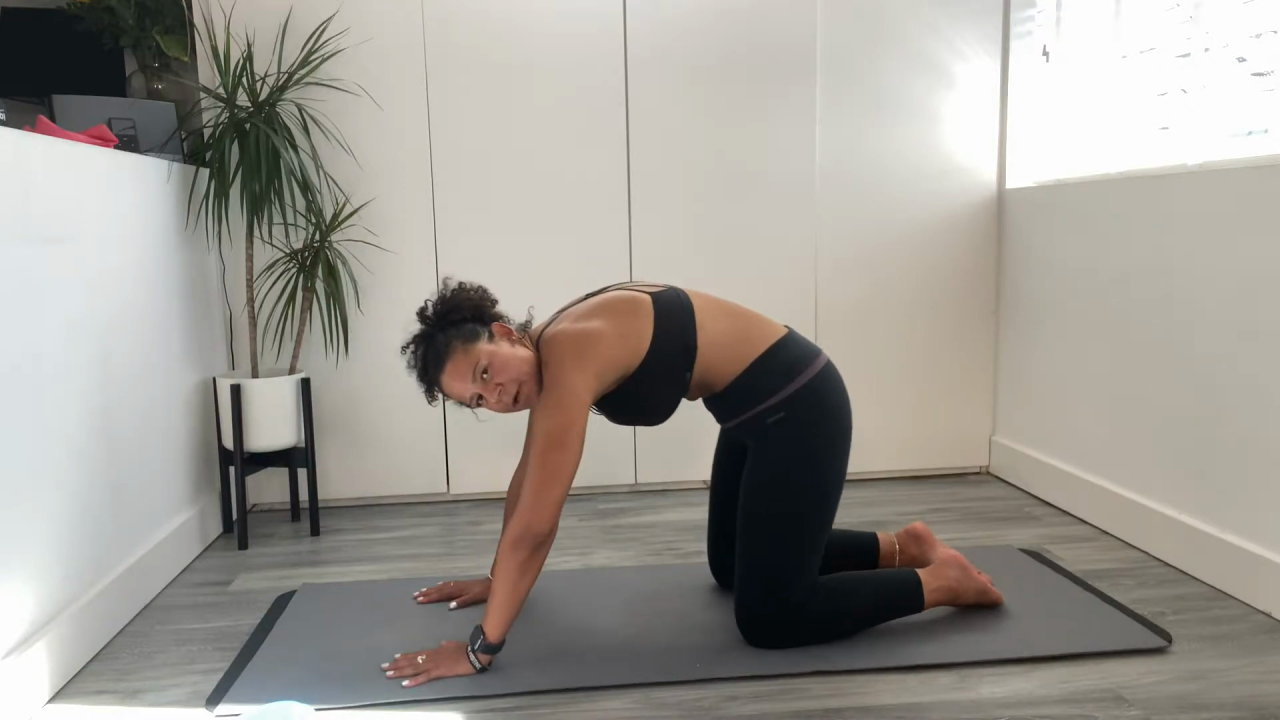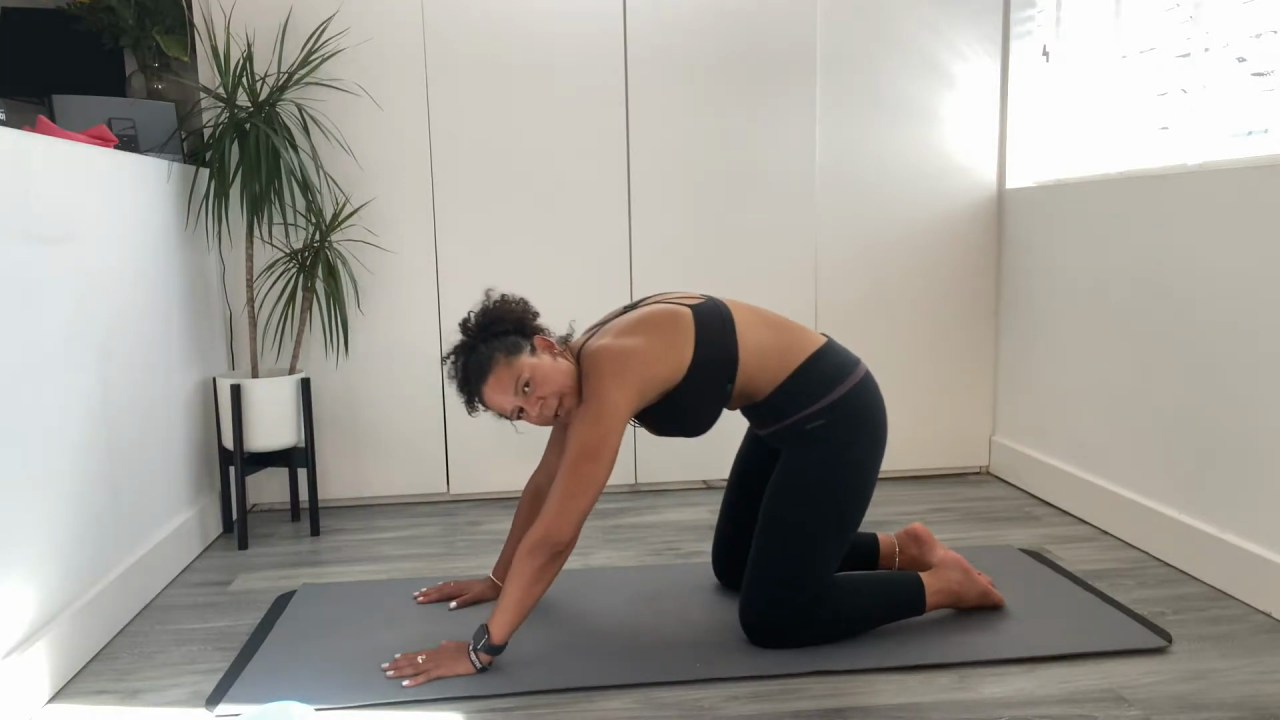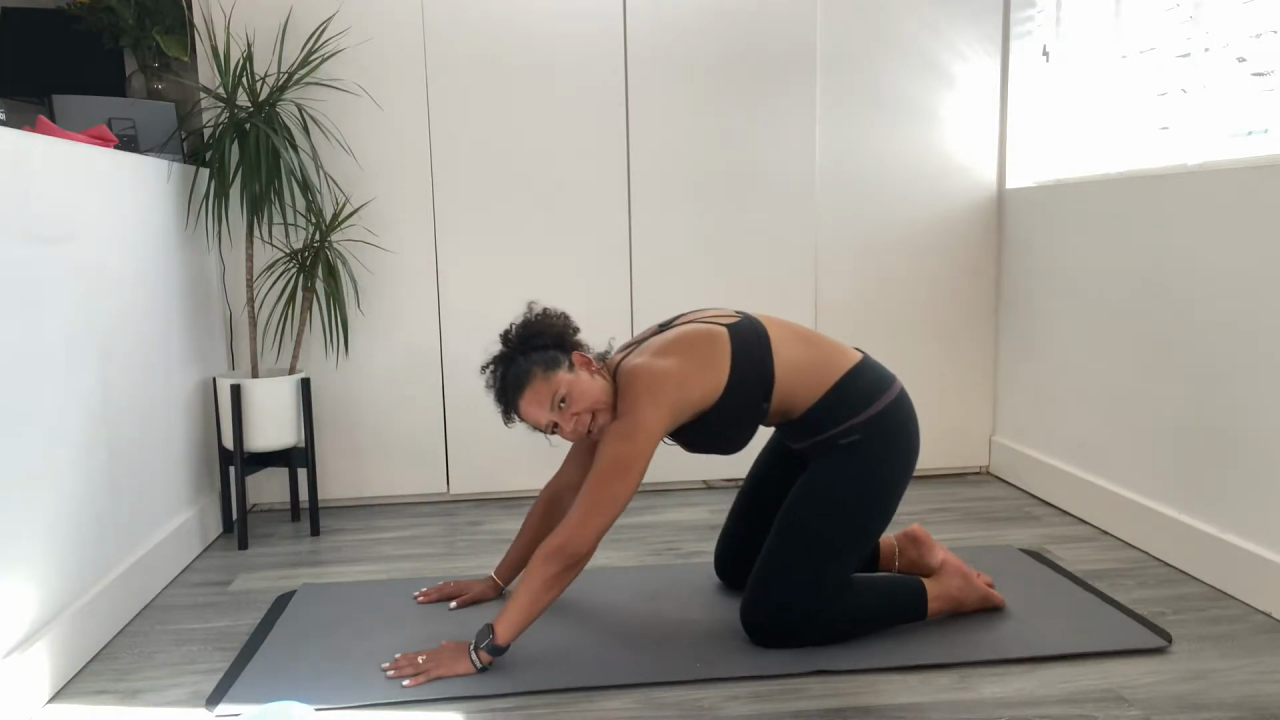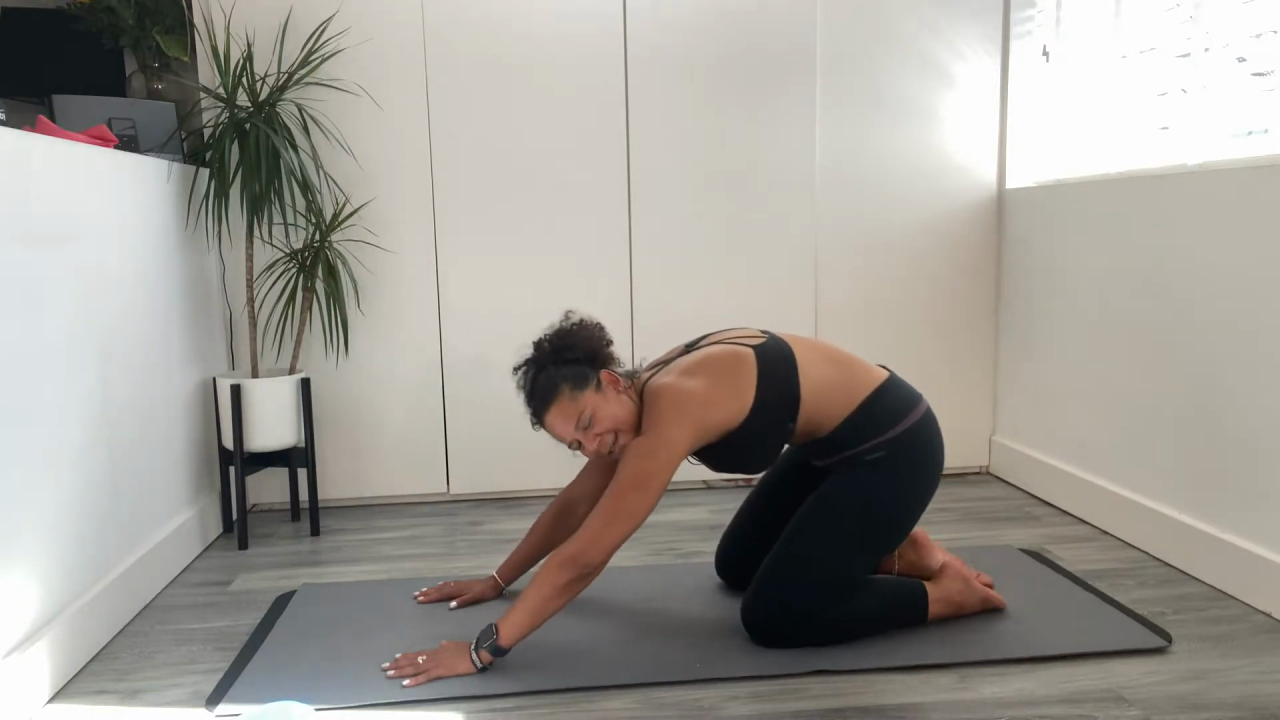
dt=0.3s
person 1, frame 1
left shoulder: (568, 355)
right shoulder: (551, 352)
left elbow: (534, 527)
right elbow: (527, 480)
left wrist: (480, 648)
right wrist: (495, 580)
left hip: (798, 406)
right hip: (756, 409)
left knee: (767, 618)
right knee: (731, 568)
left ankle: (938, 580)
right ankle: (899, 546)
person 1, frame 2
left shoulder: (611, 371)
right shoulder: (579, 365)
left elbow: (555, 534)
right elbow: (544, 485)
left wrist: (482, 648)
right wrist: (498, 580)
left hip: (836, 414)
right hip: (787, 414)
left knee: (772, 618)
right knee: (734, 568)
left ankle: (942, 583)
right ankle: (901, 549)
person 1, frame 3
left shoulder: (646, 391)
right shoulder: (617, 380)
left elbow: (571, 547)
right elbow: (561, 493)
left wrist: (483, 648)
right wrist: (497, 581)
left hip: (870, 430)
right hip: (814, 428)
left knee: (773, 617)
right knee: (736, 568)
left ankle: (946, 589)
right ankle: (900, 550)
person 1, frame 4
left shoulder: (672, 410)
right shoulder: (642, 395)
left elbow: (583, 557)
right elbow: (575, 502)
left wrist: (483, 649)
right wrist: (497, 580)
left hip: (894, 447)
right hip: (835, 442)
left knee: (773, 617)
right knee: (737, 567)
left ankle: (946, 593)
right ankle: (900, 552)
